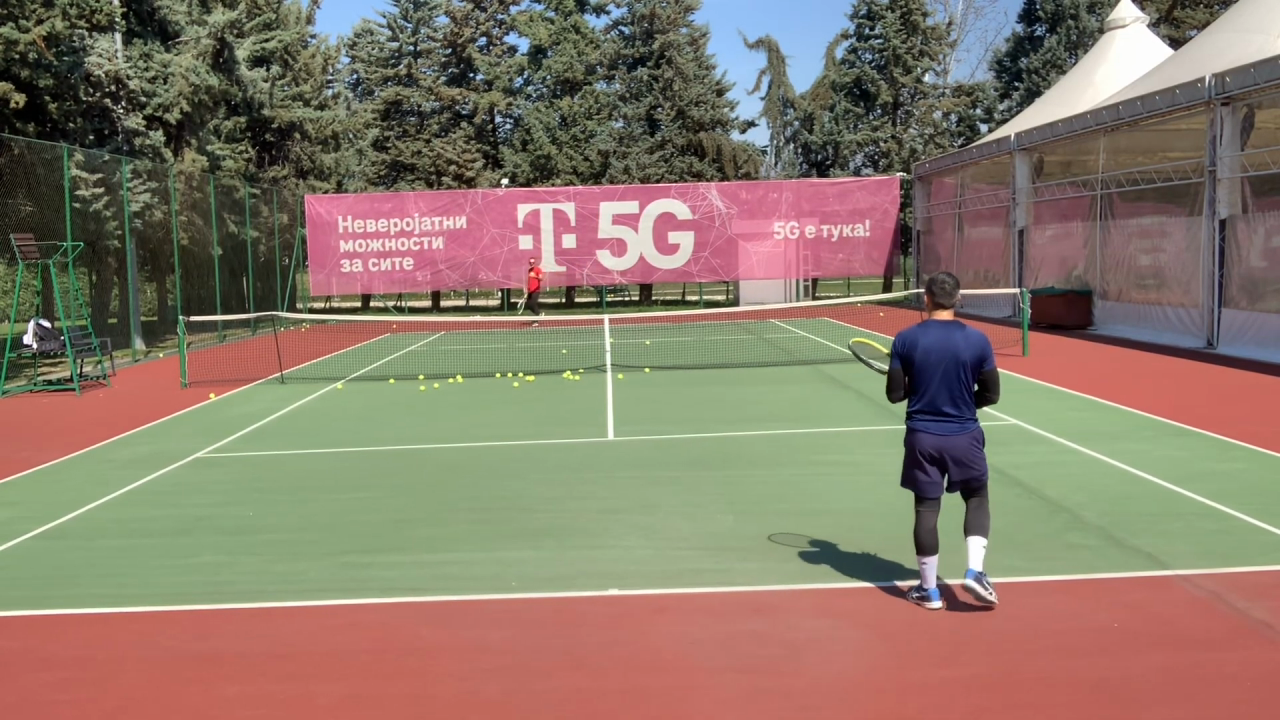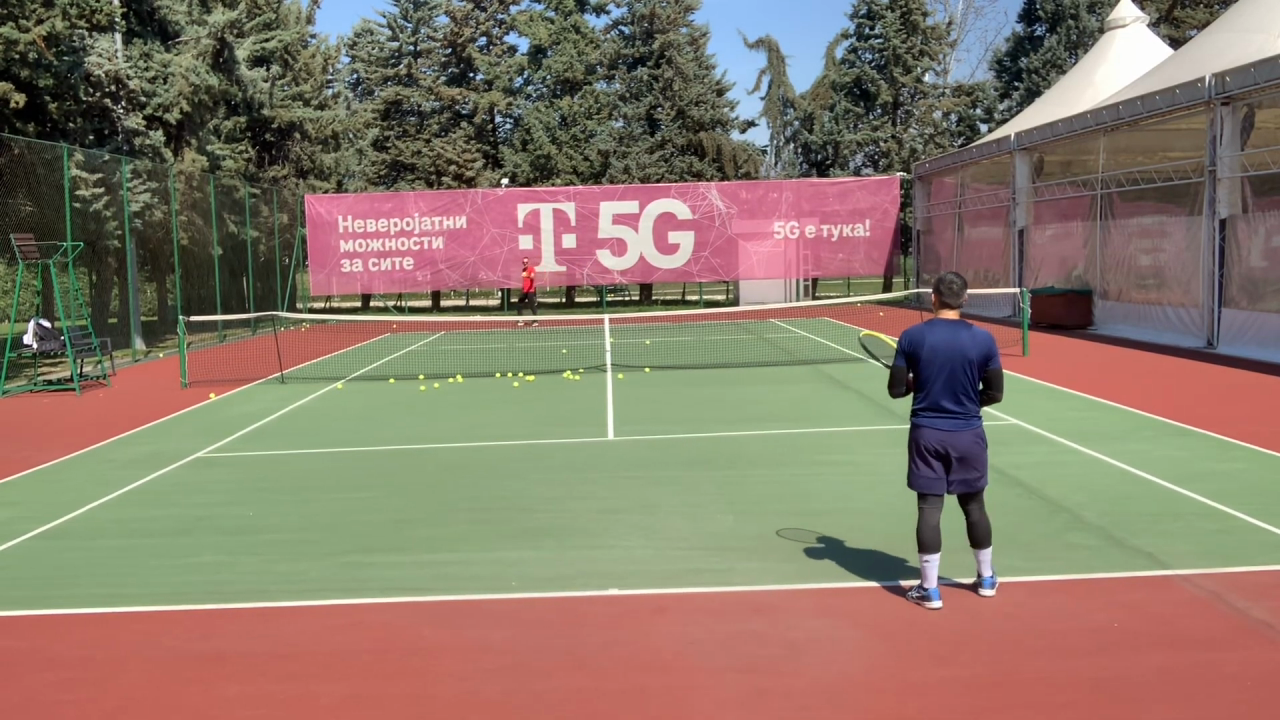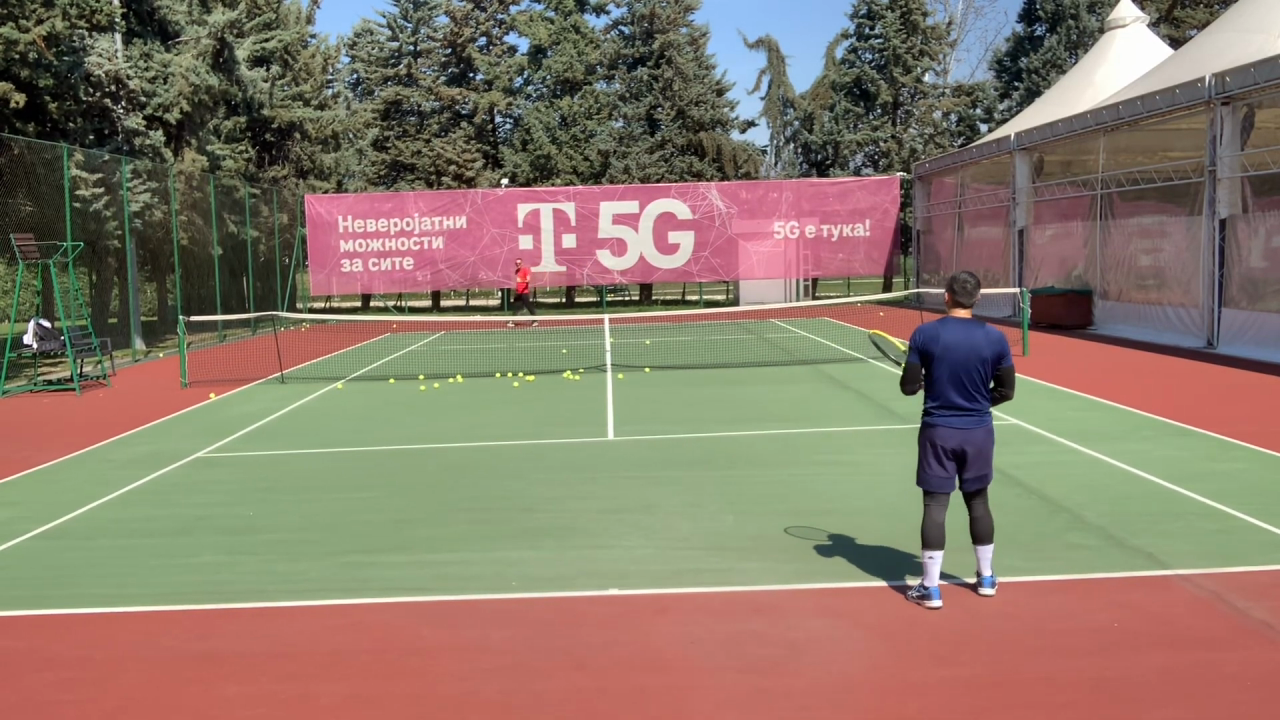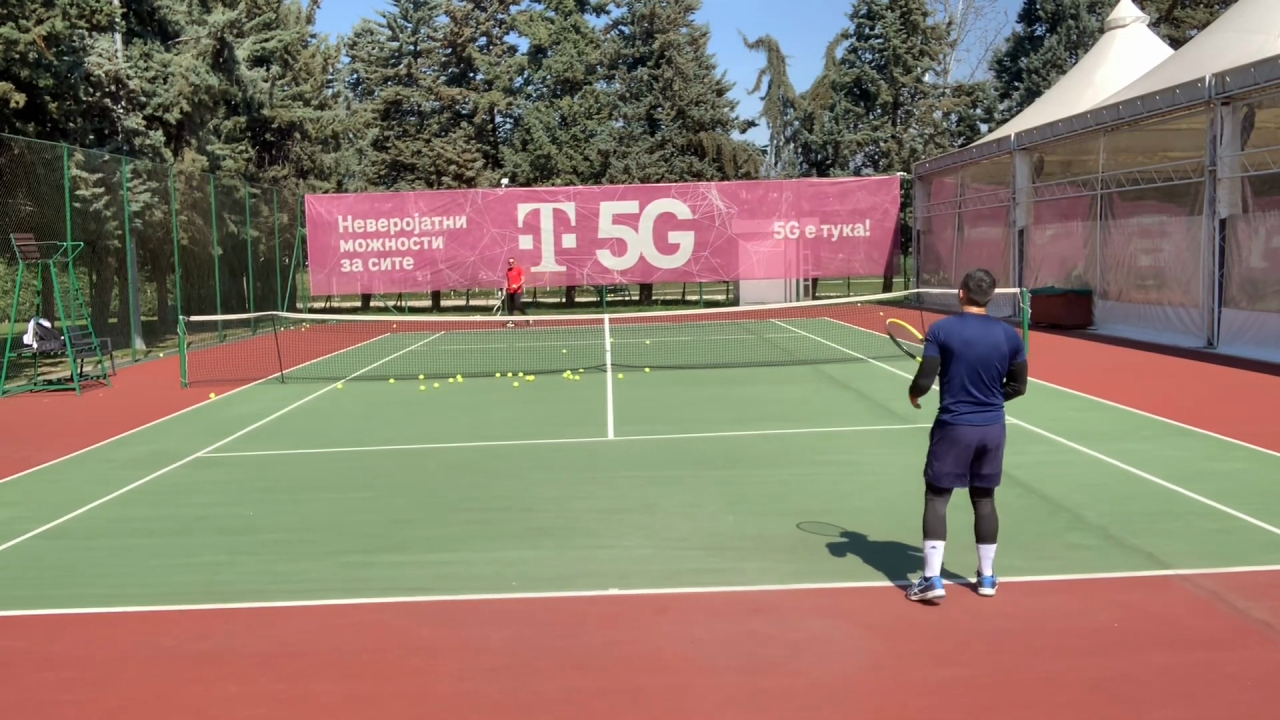
dt=0.2s
person 1, frame 1
left shoulder: (905, 339)
right shoulder: (977, 340)
left elbow: (894, 394)
right elbow: (991, 395)
left hip: (922, 437)
right hip: (964, 436)
left knee: (926, 511)
right knee: (977, 499)
left ankle: (928, 590)
right ankle: (974, 573)
person 1, frame 2
left shoulder: (912, 337)
right shoulder: (983, 339)
left elbow: (896, 389)
right elbow: (994, 394)
left hip: (926, 434)
right hip: (968, 435)
left knee: (929, 509)
right knee: (974, 506)
left ankle: (929, 589)
right ankle: (986, 579)
person 1, frame 3
left shoulder: (924, 334)
right shoulder: (995, 338)
left elbow: (908, 387)
right elbow: (1006, 391)
left hip: (938, 431)
right hip: (978, 432)
left knee: (935, 506)
right knee: (977, 501)
left ankle: (930, 587)
right ankle: (986, 577)
person 1, frame 4
left shoulder: (941, 329)
right shoulder: (1009, 335)
left elbow: (924, 380)
right elbow: (1018, 386)
left wrist: (914, 393)
left hip: (954, 427)
right hip: (992, 428)
left knee: (936, 498)
right knee: (984, 499)
left ankle: (931, 578)
right ankle: (987, 577)
